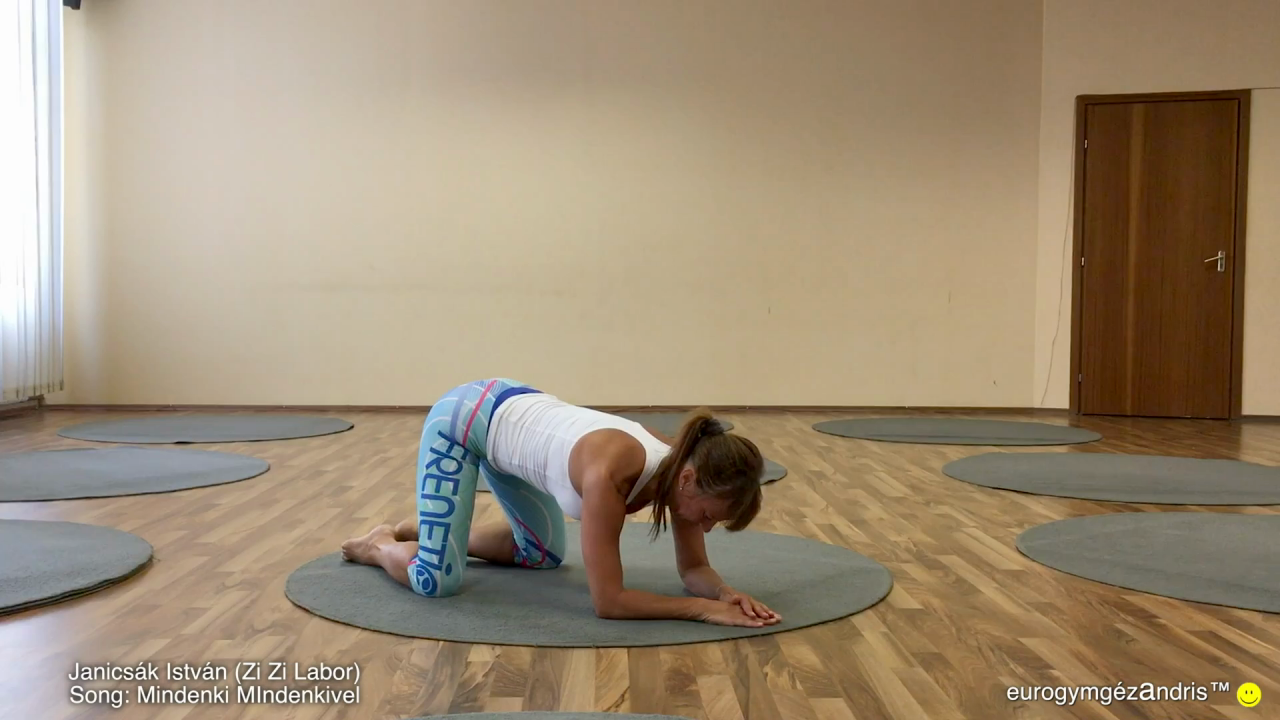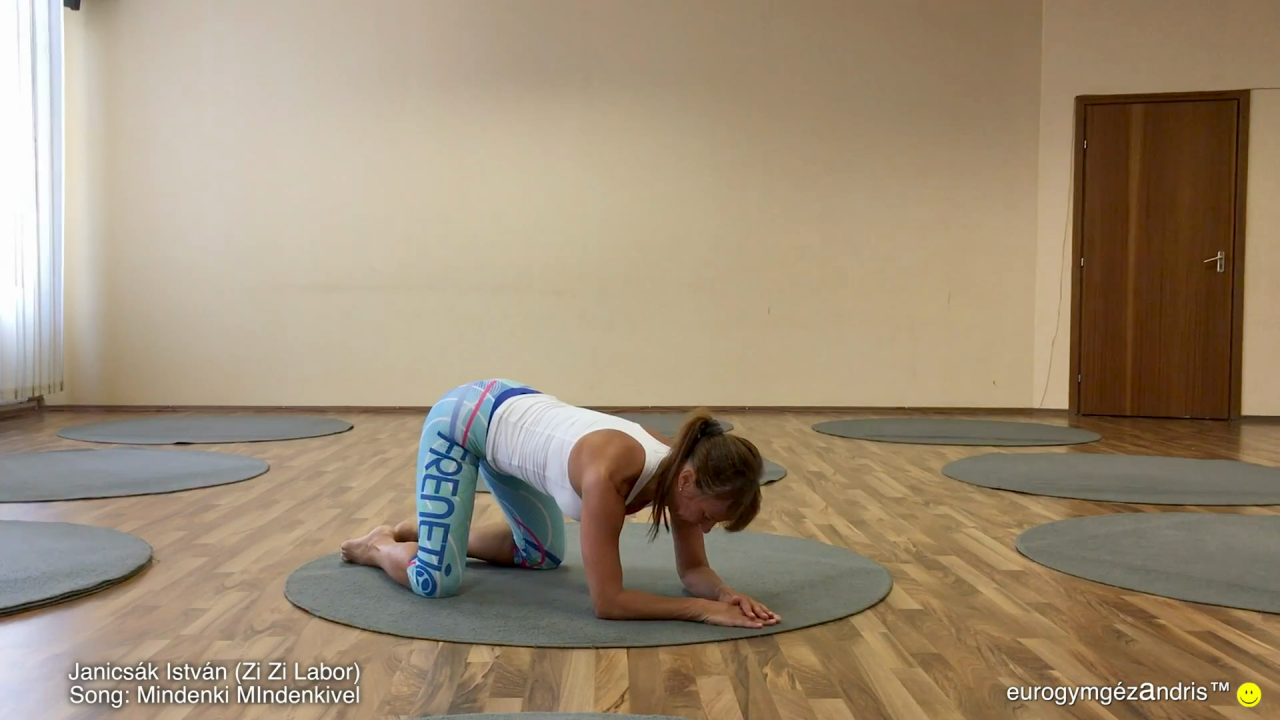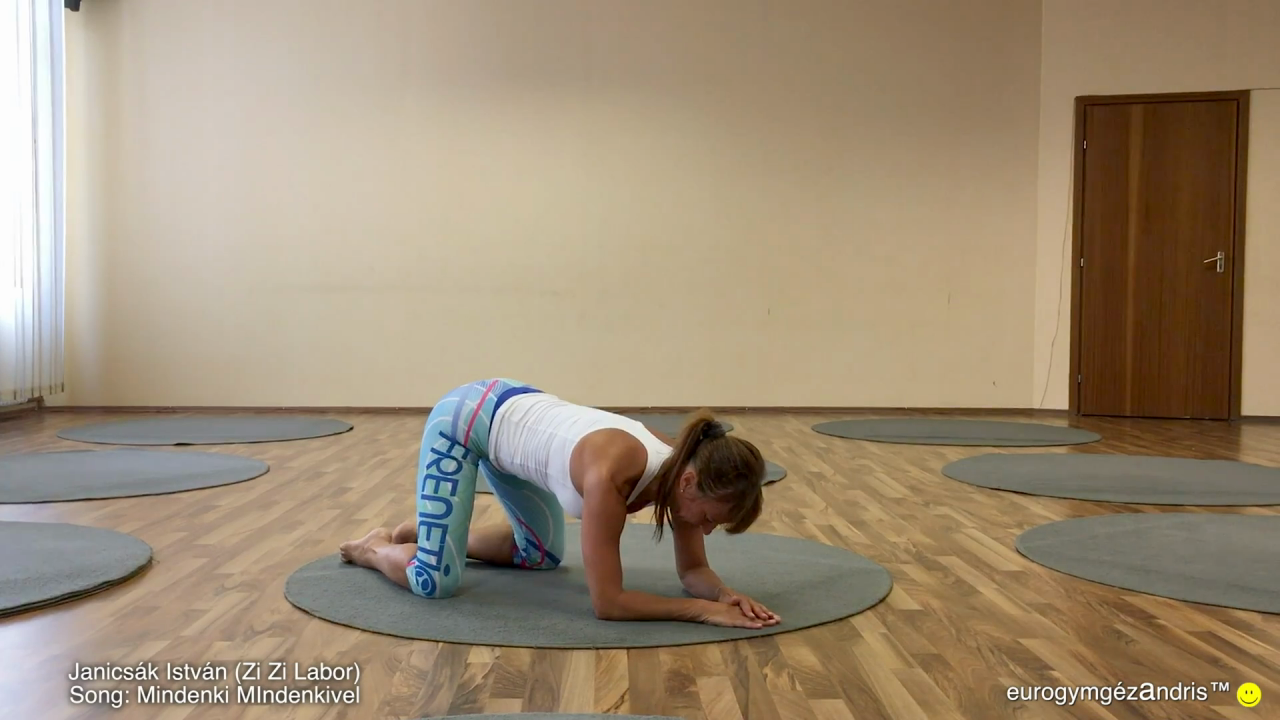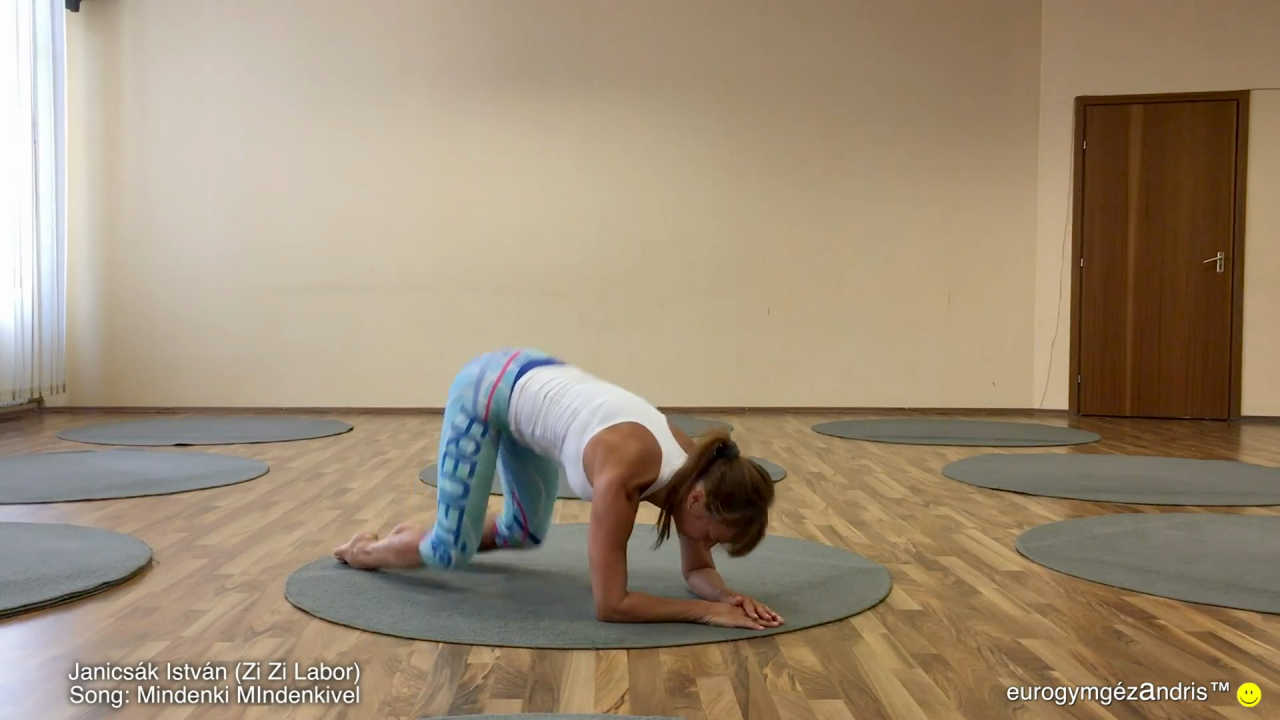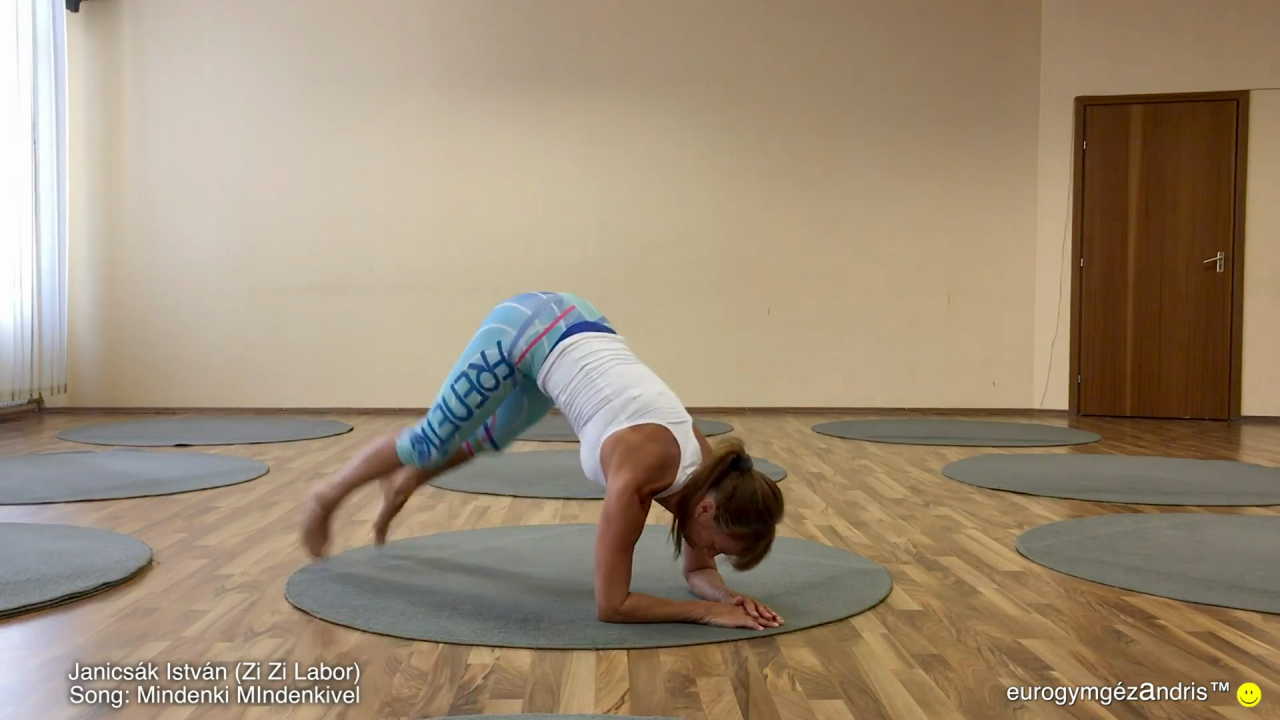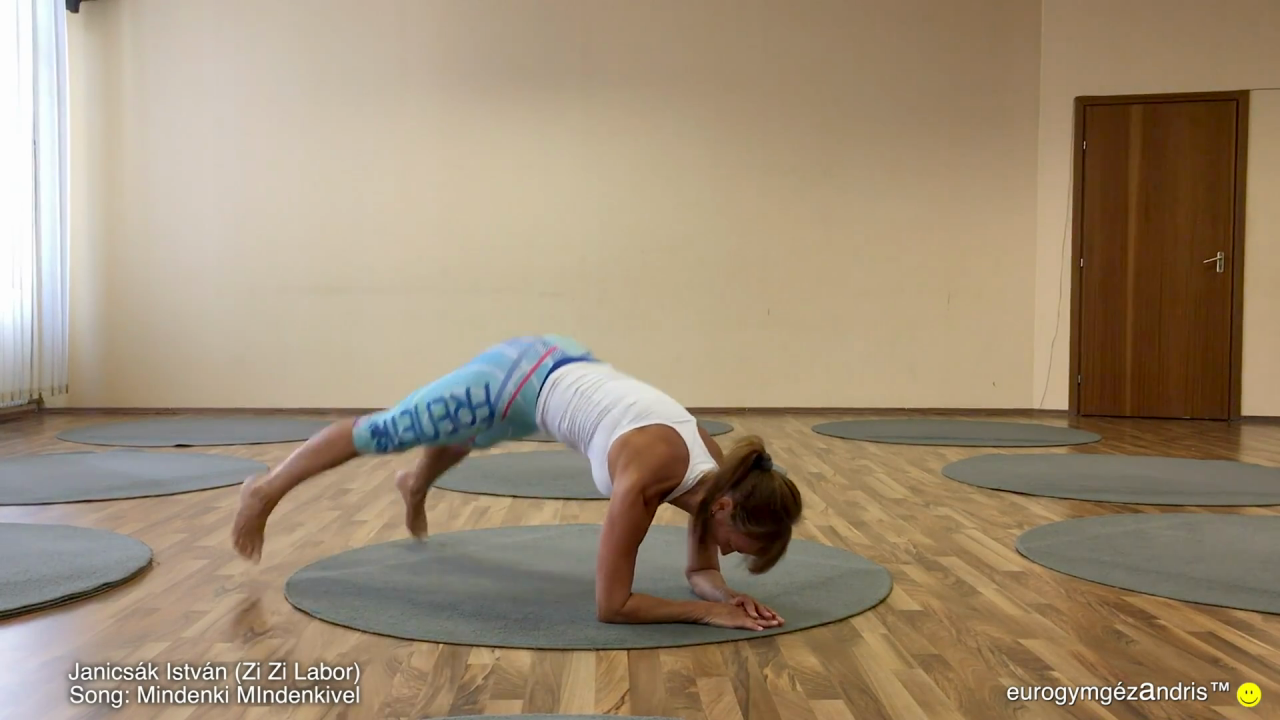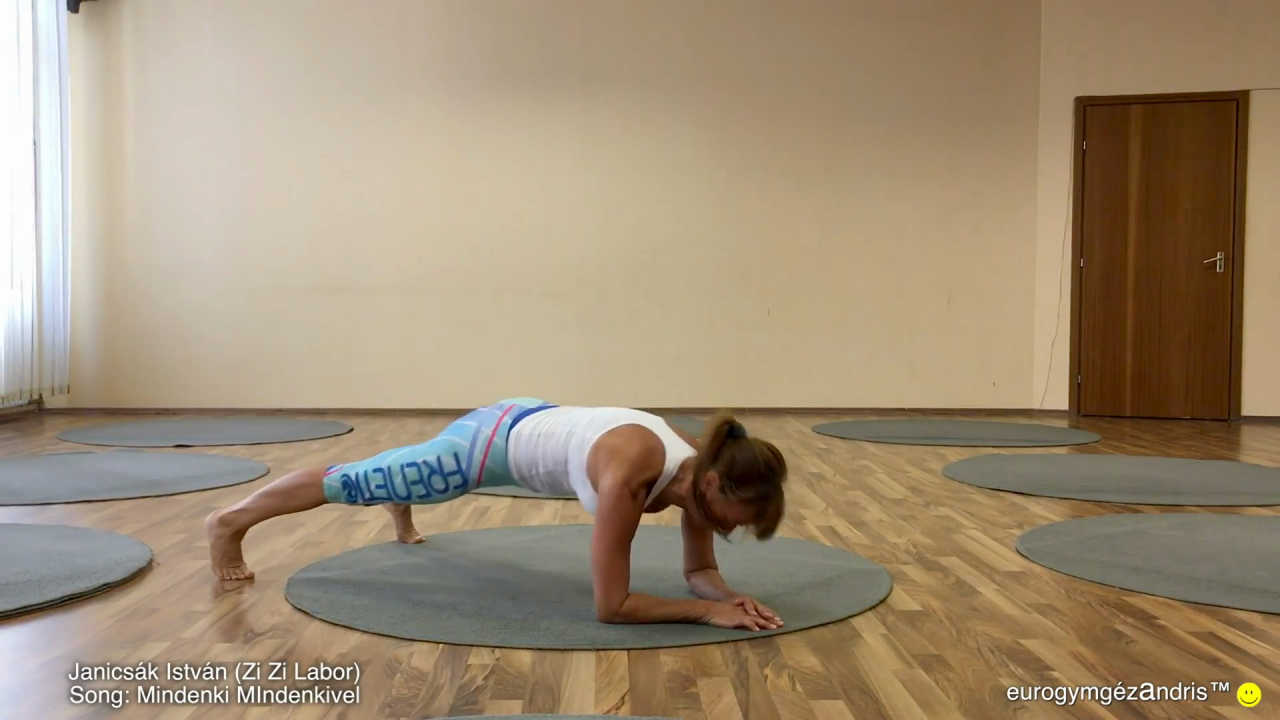
dt=0.2s
person 1, frame 1
left shoulder: (681, 464)
right shoulder: (609, 471)
left elbow: (694, 568)
right elbow: (608, 601)
left wrist: (726, 593)
right wrist: (706, 609)
left hip: (509, 413)
right hip: (462, 418)
left knee: (545, 555)
right knee: (436, 582)
left ankle: (424, 530)
right ankle: (376, 546)
person 1, frame 2
left shoulder: (680, 465)
right shoulder: (608, 473)
left elbow: (693, 568)
right elbow: (608, 601)
left wrist: (725, 593)
right wrist: (705, 610)
left hip: (509, 413)
right hip: (462, 419)
left knee: (544, 556)
right knee: (435, 583)
left ankle: (422, 530)
right ankle: (376, 547)
person 1, frame 3
left shoulder: (683, 466)
right shoulder: (611, 472)
left elbow: (692, 571)
right elbow: (608, 602)
left wrist: (725, 595)
right wrist: (705, 611)
left hip: (509, 416)
right hip: (464, 416)
left knee: (542, 554)
right knee: (436, 581)
left ankle: (423, 531)
right ankle: (371, 549)
person 1, frame 4
left shoulder: (694, 474)
right shoulder: (624, 473)
left elbow: (697, 570)
right elbow: (610, 605)
left wrist: (726, 595)
right wrist: (711, 610)
left hip: (530, 382)
right hip: (487, 385)
left knee: (525, 533)
right knee: (452, 553)
left ankle: (416, 538)
right ankle: (365, 551)
person 1, frame 5
left shoulder: (710, 476)
right shoulder: (641, 474)
left elbow: (697, 570)
right elbow: (611, 606)
left wrist: (728, 594)
right wrist: (711, 611)
left hip: (574, 327)
right hip: (524, 329)
left knee: (487, 437)
right knee: (430, 440)
left ankle: (404, 484)
right ankle: (328, 497)
person 1, frame 6
left shoulder: (711, 473)
right shoulder: (647, 474)
left elbow: (699, 571)
right elbow: (611, 605)
left wrist: (726, 597)
right wrist: (710, 612)
left hip: (560, 366)
right hip: (521, 374)
left knee: (457, 435)
right knee: (385, 434)
left ankle: (414, 487)
right ankle: (265, 492)
person 1, frame 7
left shoulder: (699, 467)
right shoulder: (629, 471)
left elbow: (698, 569)
right elbow: (611, 606)
left wrist: (730, 596)
right wrist: (709, 612)
left hip: (531, 425)
right hip: (495, 440)
right knee: (356, 481)
left ankle: (401, 510)
right ankle: (230, 521)
